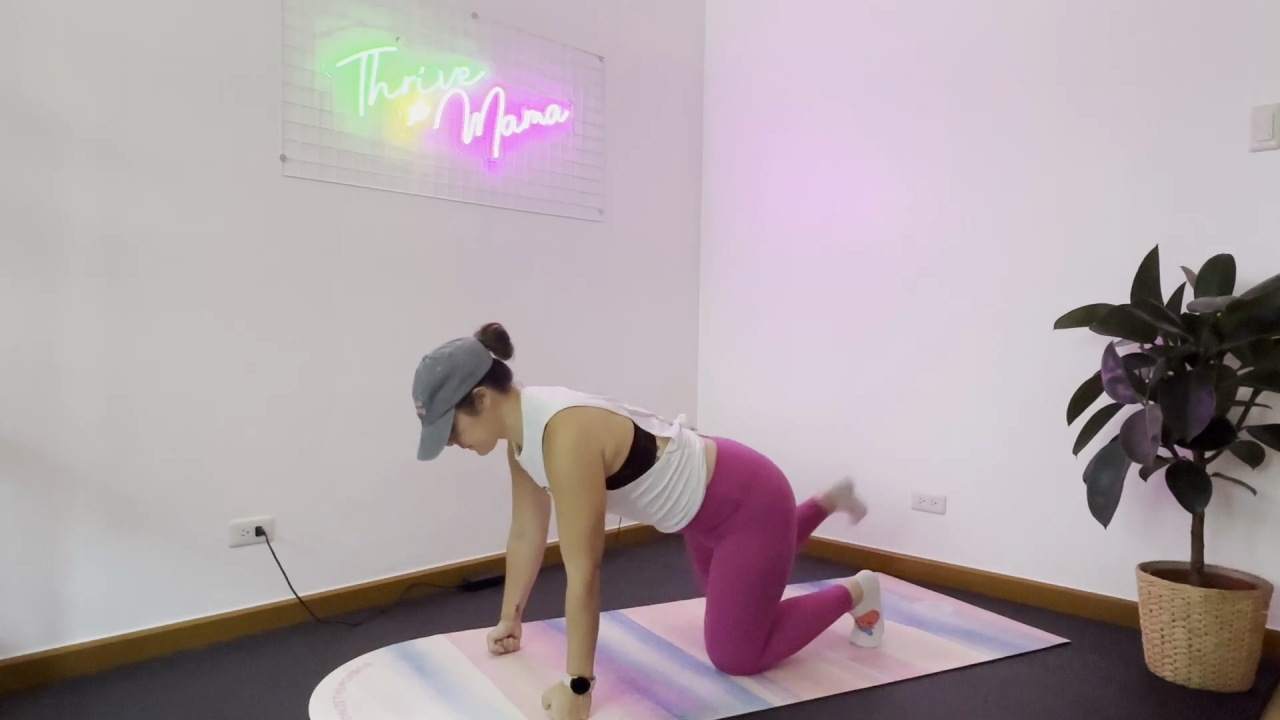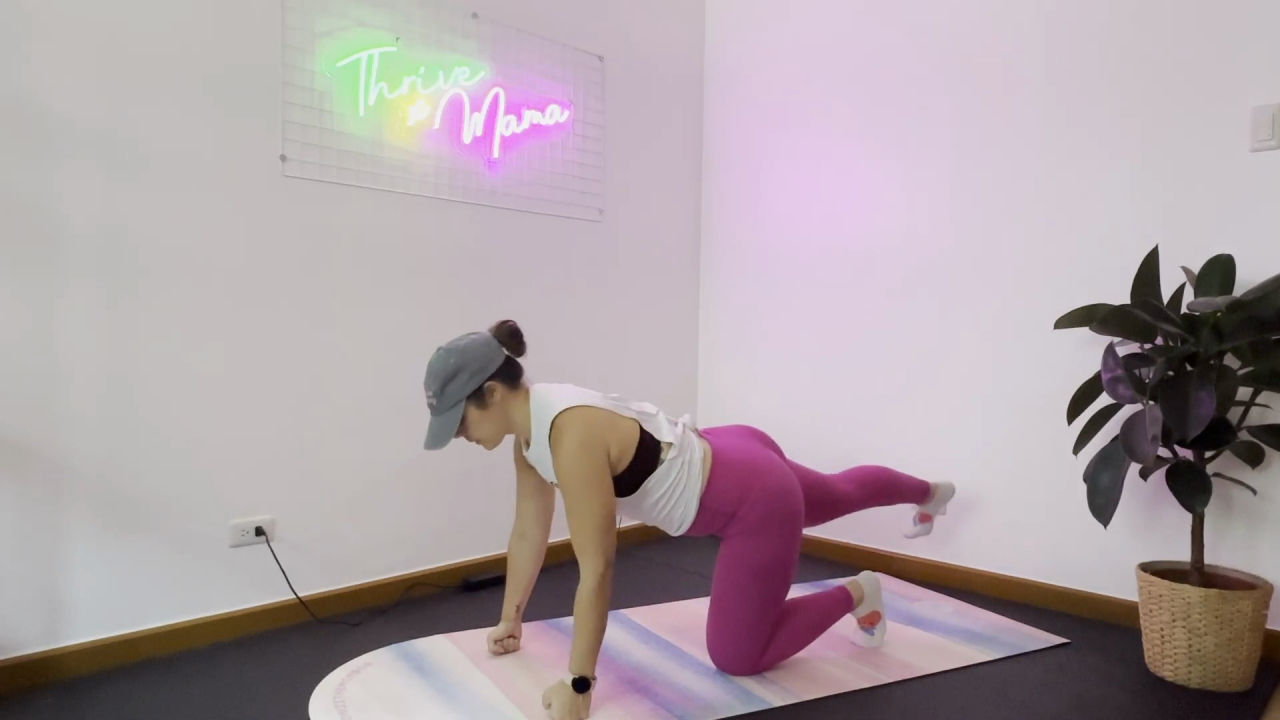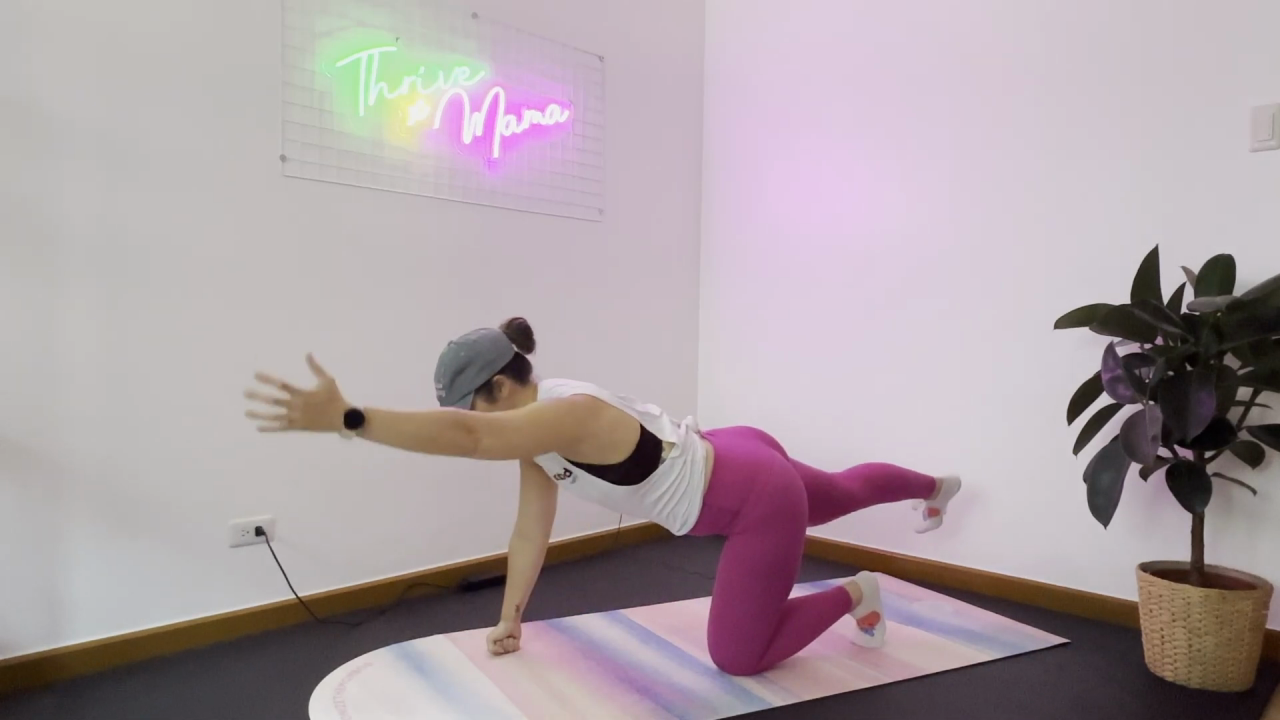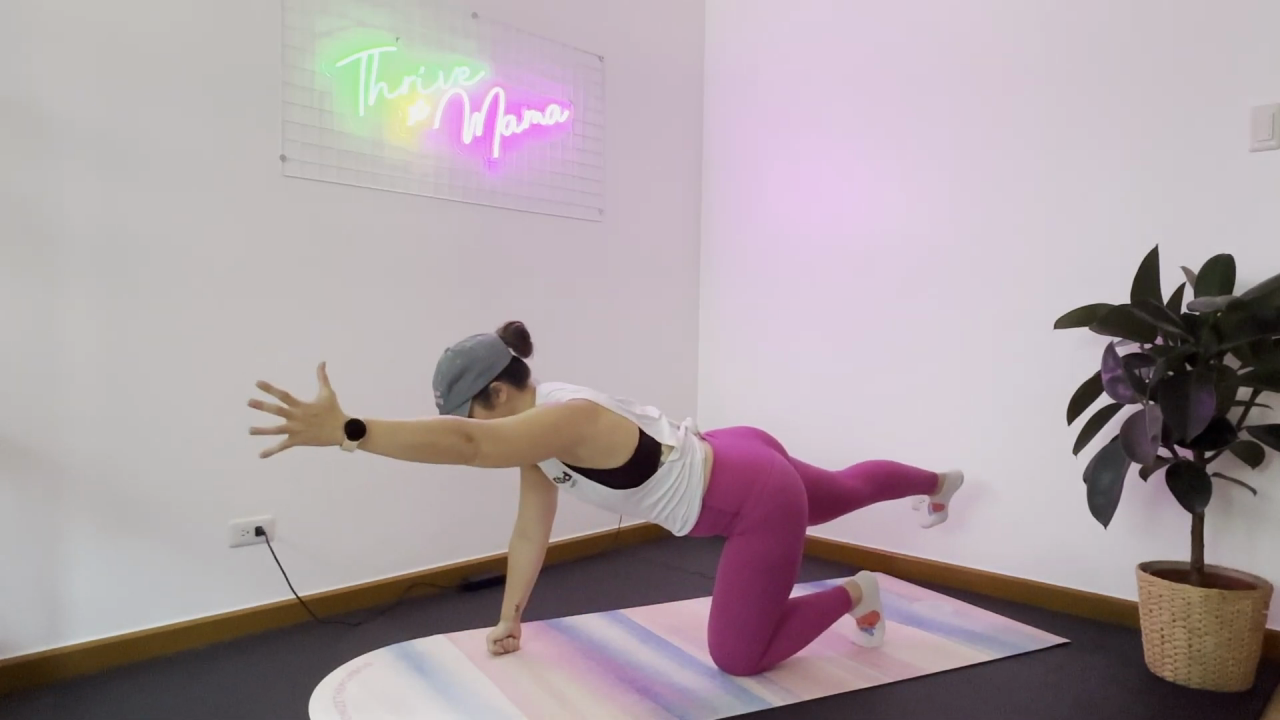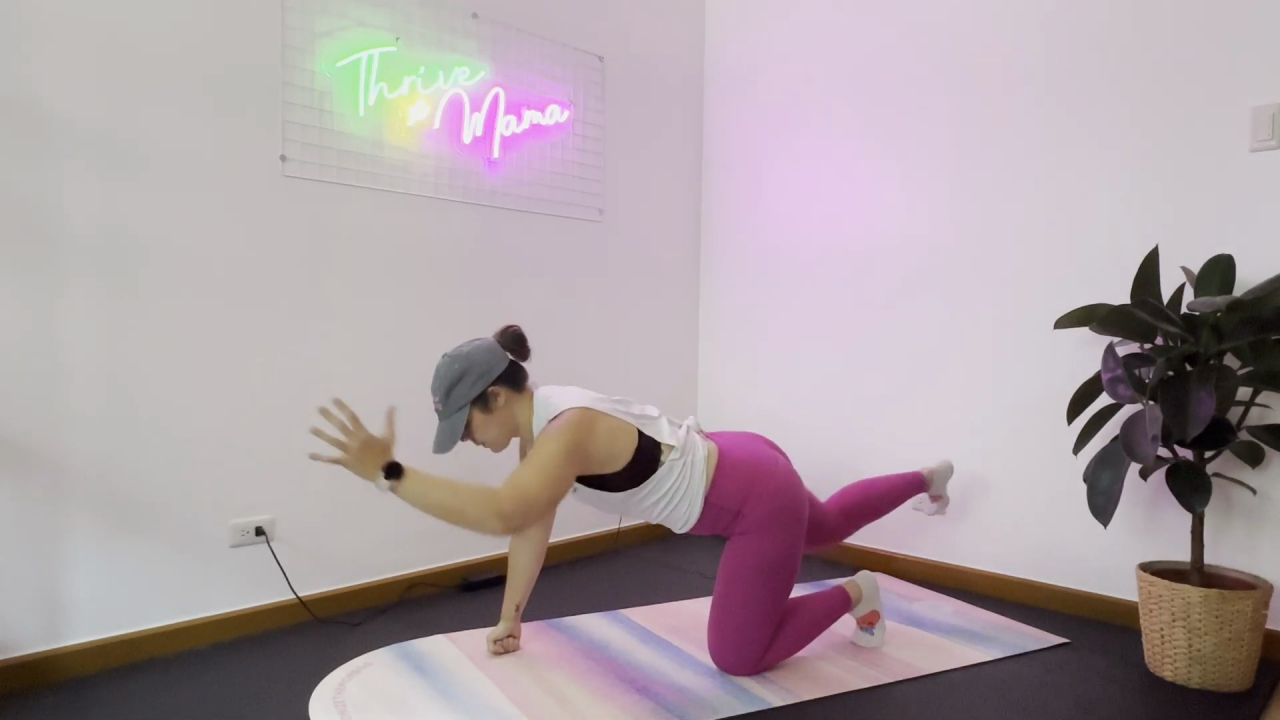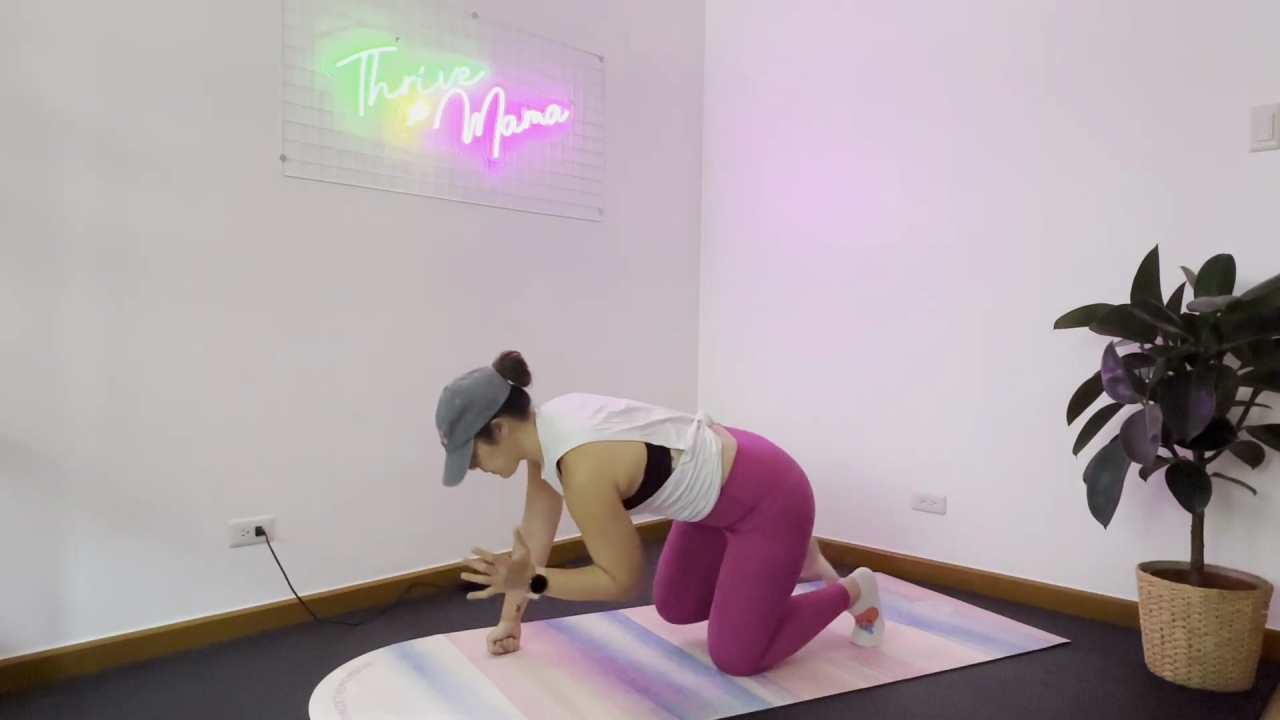
dt=0.7s
person 1, frame 1
left shoulder: (565, 436)
right shoulder: (521, 428)
left elbow: (584, 570)
right elbow: (527, 533)
right wrist: (510, 618)
left hip: (749, 498)
right hip: (707, 481)
left knee: (735, 656)
right knee: (729, 603)
left ankle: (855, 592)
right ankle: (824, 504)
person 1, frame 2
left shoulder: (571, 435)
right shoulder: (529, 426)
left elbow: (597, 568)
right elbow: (528, 532)
right wrist: (509, 619)
left hip: (755, 501)
right hip: (731, 457)
left knee: (736, 656)
right knee: (839, 494)
left ankle: (855, 594)
right ankle: (930, 493)
person 1, frame 3
left shoulder: (569, 415)
right shoulder: (542, 430)
left elbow: (468, 435)
right elbow: (530, 530)
left wrist: (343, 417)
right wrist: (511, 618)
left hip: (759, 498)
right hip: (731, 461)
left knee: (737, 655)
right knee: (841, 493)
left ankle: (853, 595)
right ankle: (934, 486)
person 1, frame 4
left shoulder: (565, 421)
right shoulder: (540, 426)
left elbow: (466, 446)
right elbow: (530, 530)
left wrist: (345, 430)
right wrist: (510, 617)
left hip: (759, 500)
right hip: (733, 459)
left knee: (737, 657)
right knee: (841, 491)
left ankle: (852, 594)
right ankle: (936, 482)
person 1, frame 5
left shoulder: (568, 431)
right shoulder: (534, 422)
left elbow: (506, 515)
right elbow: (531, 530)
left wrist: (389, 472)
right wrist: (510, 619)
left hip: (760, 499)
right hip: (734, 465)
left knee: (736, 657)
right knee: (822, 526)
left ankle: (855, 594)
right ankle: (926, 478)
person 1, frame 6
left shoulder: (583, 467)
right shoulder: (544, 427)
left elbow: (622, 580)
right elbow: (535, 531)
left wrist: (528, 582)
right wrist: (510, 618)
left hip: (766, 497)
right hip: (721, 478)
left knee: (736, 657)
right knee: (676, 610)
left ankle: (851, 593)
right ankle: (793, 559)
